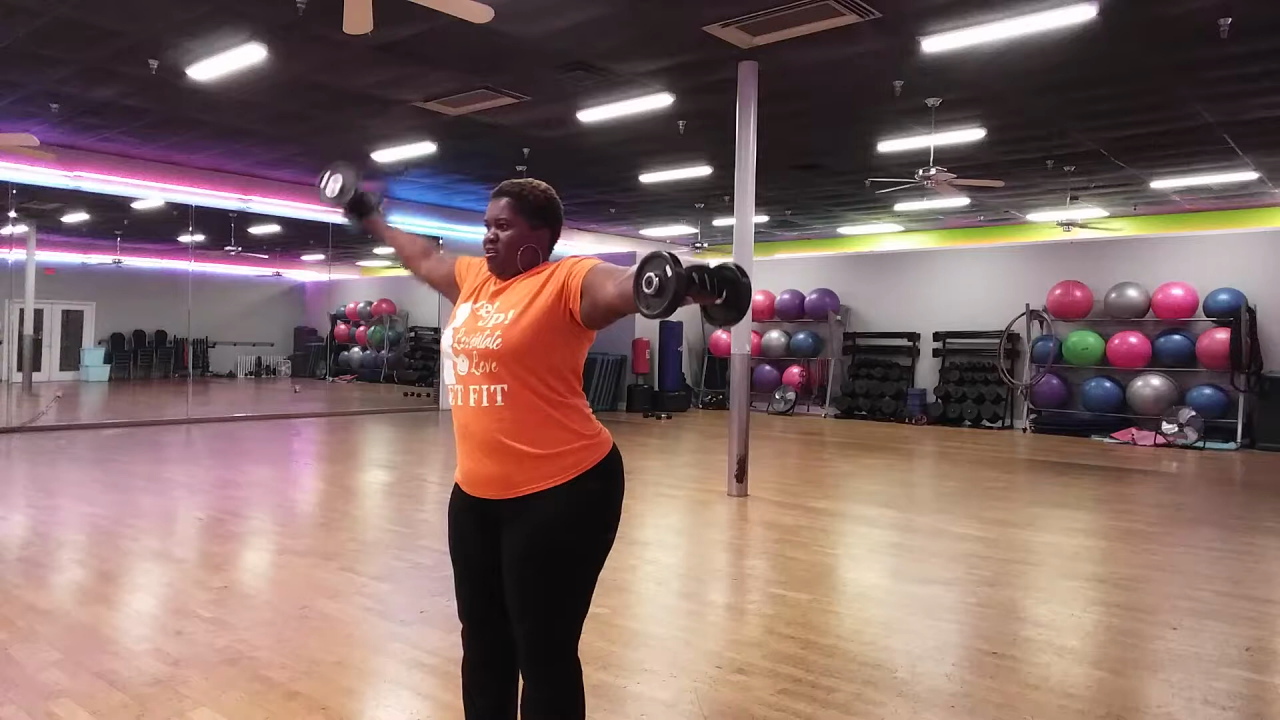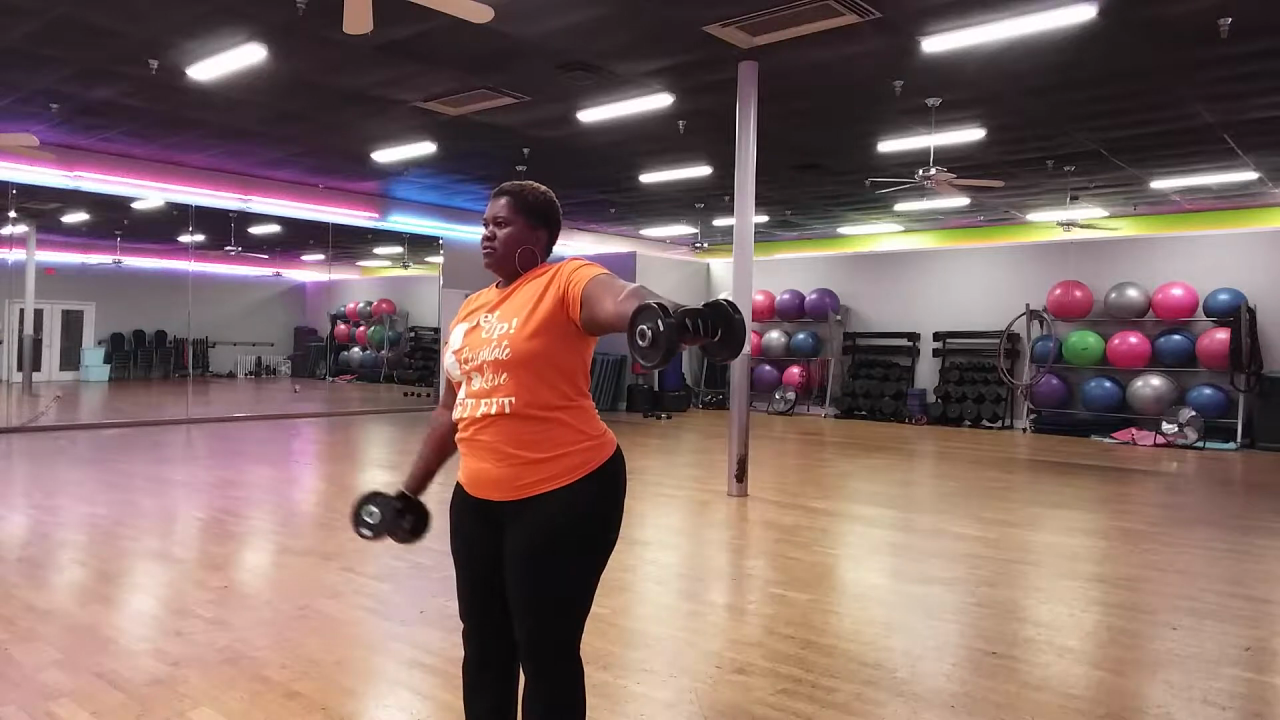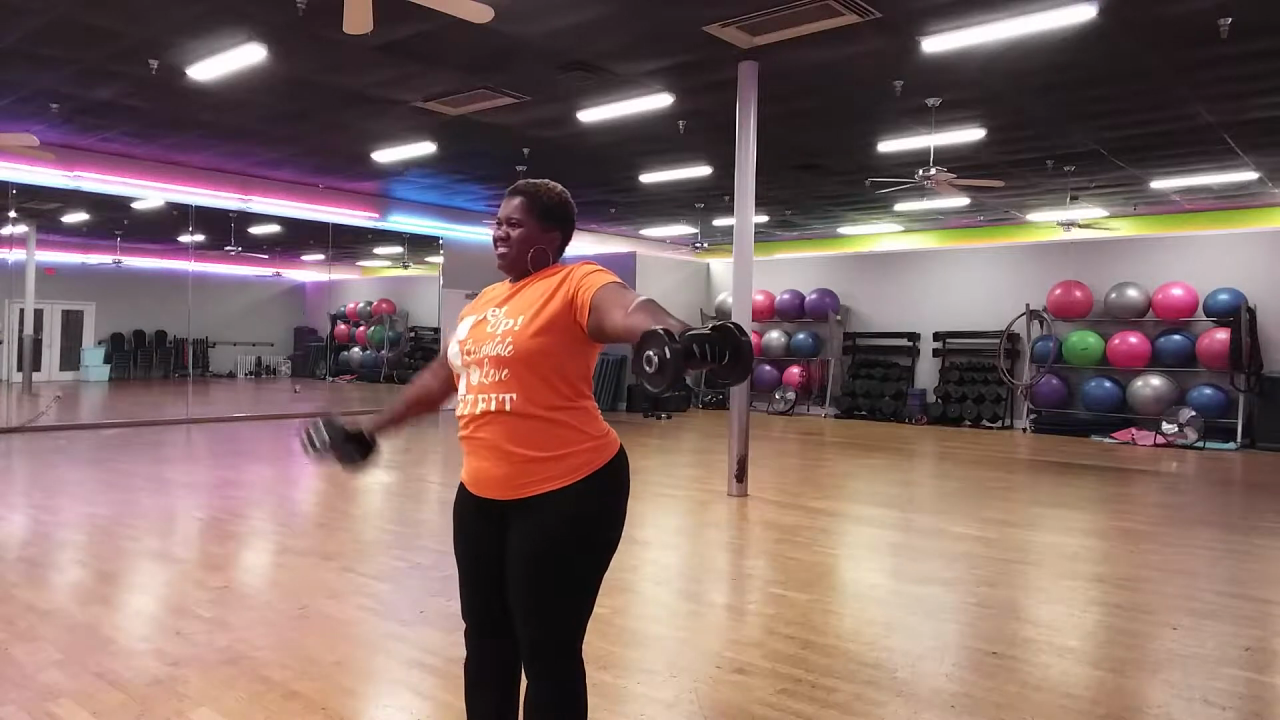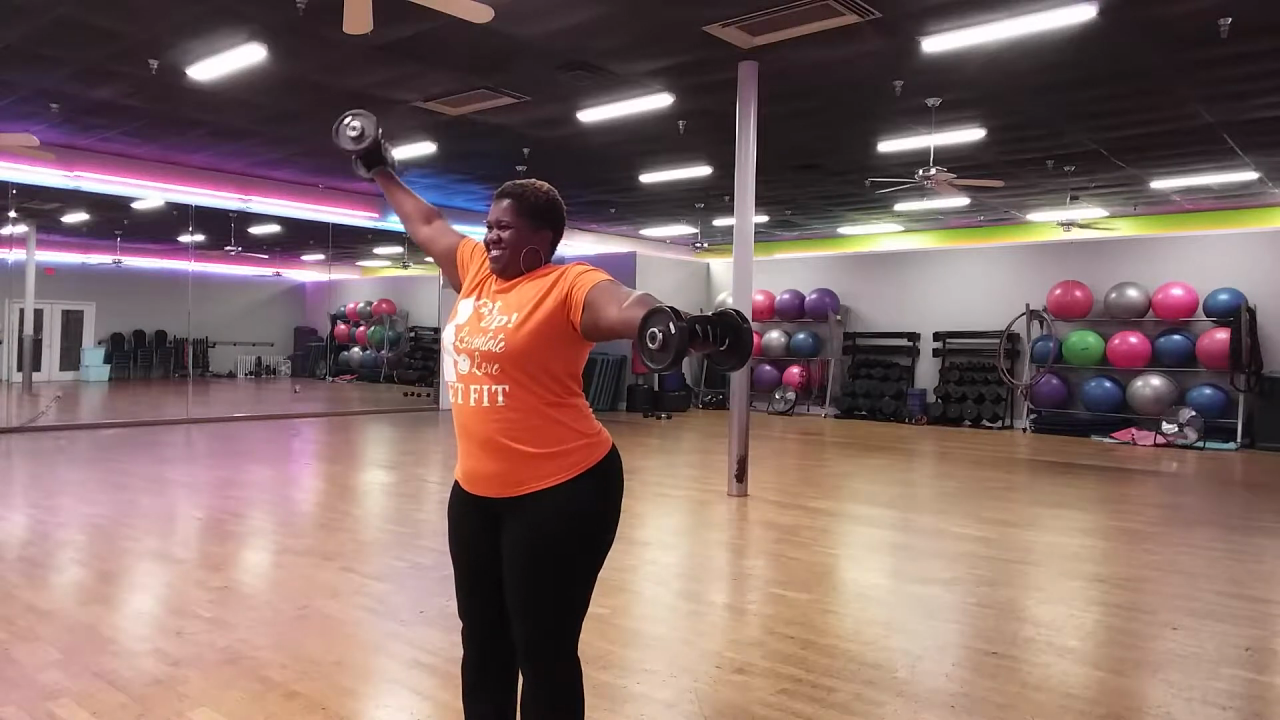
dt=0.7s
person 1, frame 1
left shoulder: (567, 280)
right shoulder: (477, 279)
left elbow: (625, 285)
right elbow: (424, 256)
right wrist: (371, 218)
left hip: (560, 492)
right hip: (477, 493)
left knee: (545, 653)
right knee: (483, 645)
person 1, frame 2
left shoulder: (566, 281)
right shoulder: (470, 308)
left elbow: (621, 300)
right elbow: (451, 409)
right wrist: (411, 490)
left hip: (564, 494)
right hip: (479, 497)
left knee: (546, 652)
right knee: (483, 646)
person 1, frame 3
left shoulder: (576, 285)
right shoulder: (484, 302)
left elbow: (631, 312)
right elbow: (439, 379)
left wrist: (679, 337)
right wrist: (376, 426)
left hip: (566, 493)
right hip: (482, 496)
left knee: (547, 652)
right knee: (485, 643)
person 1, frame 4
left shoulder: (568, 285)
right shoulder: (476, 272)
left elbow: (628, 309)
right elbow: (425, 224)
right wrist: (382, 174)
left hip: (560, 492)
right hip: (477, 492)
left knee: (544, 651)
right knee: (483, 643)
